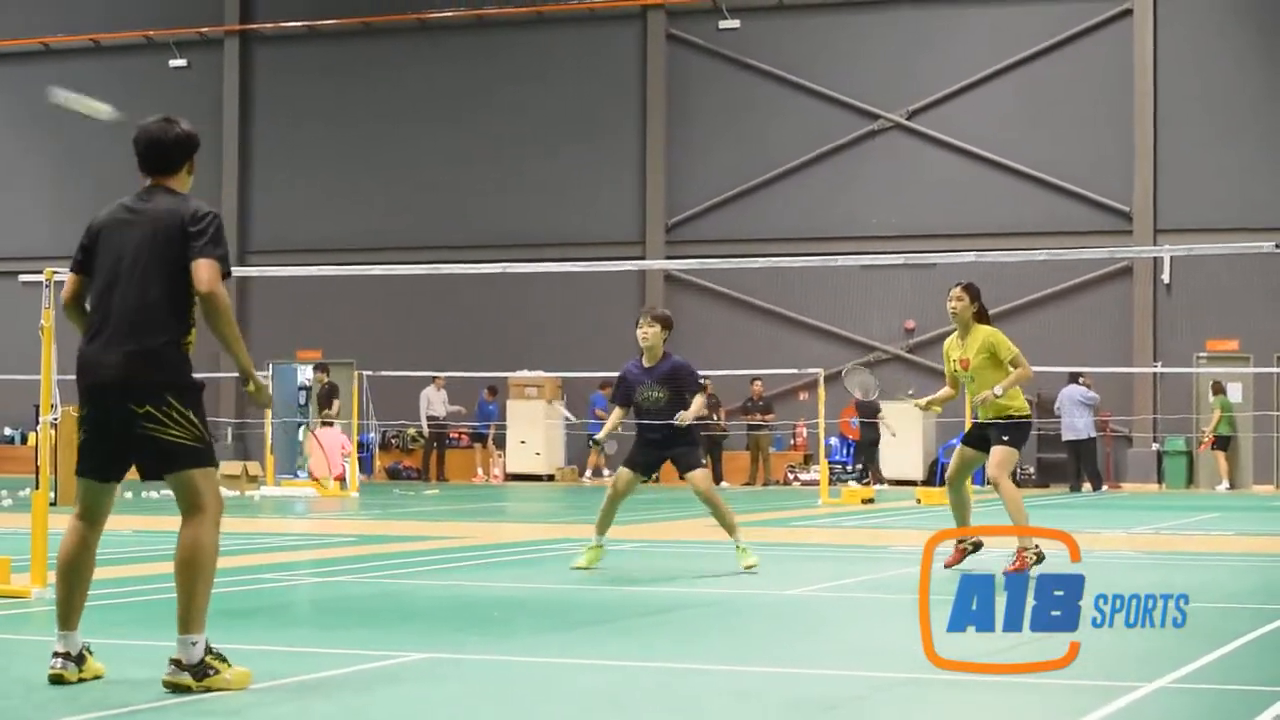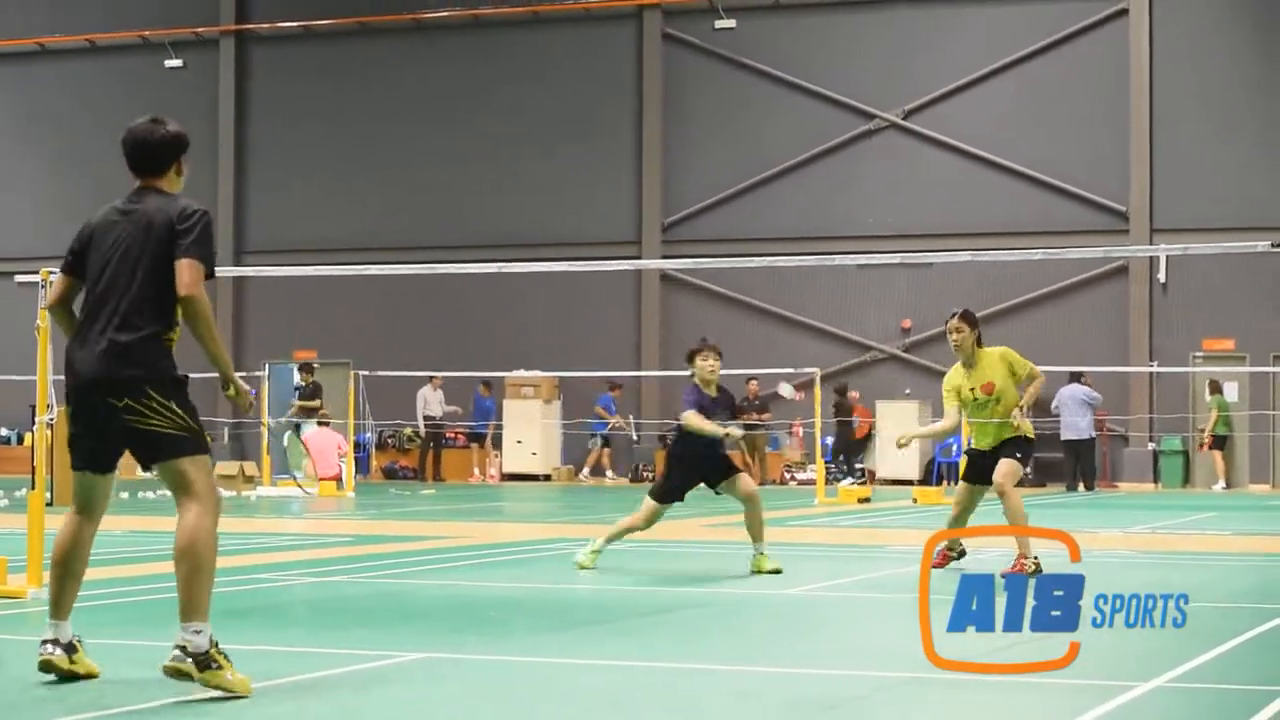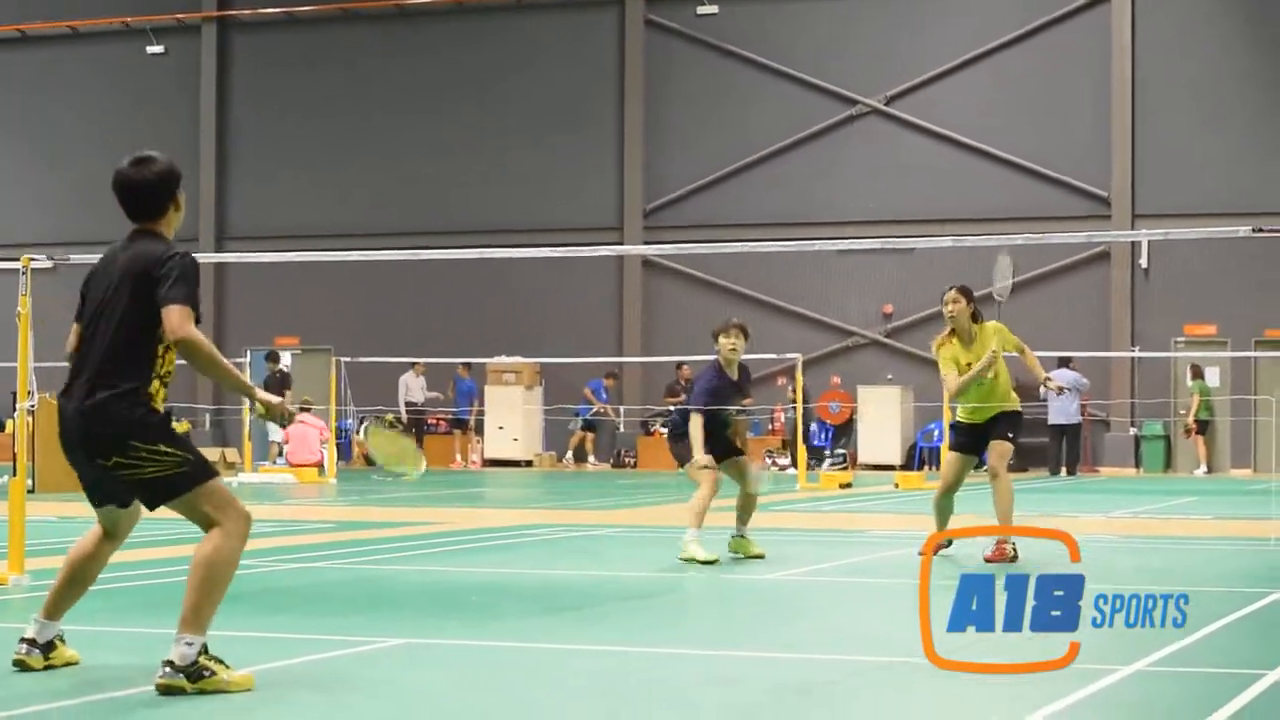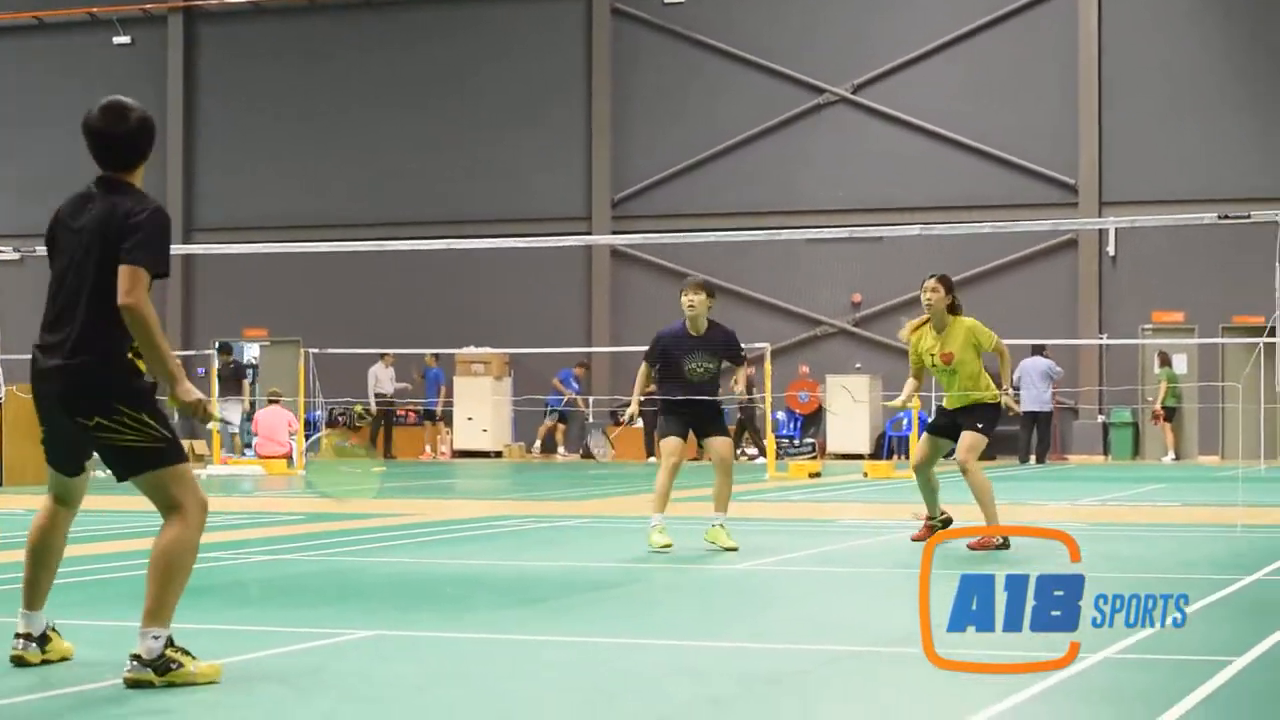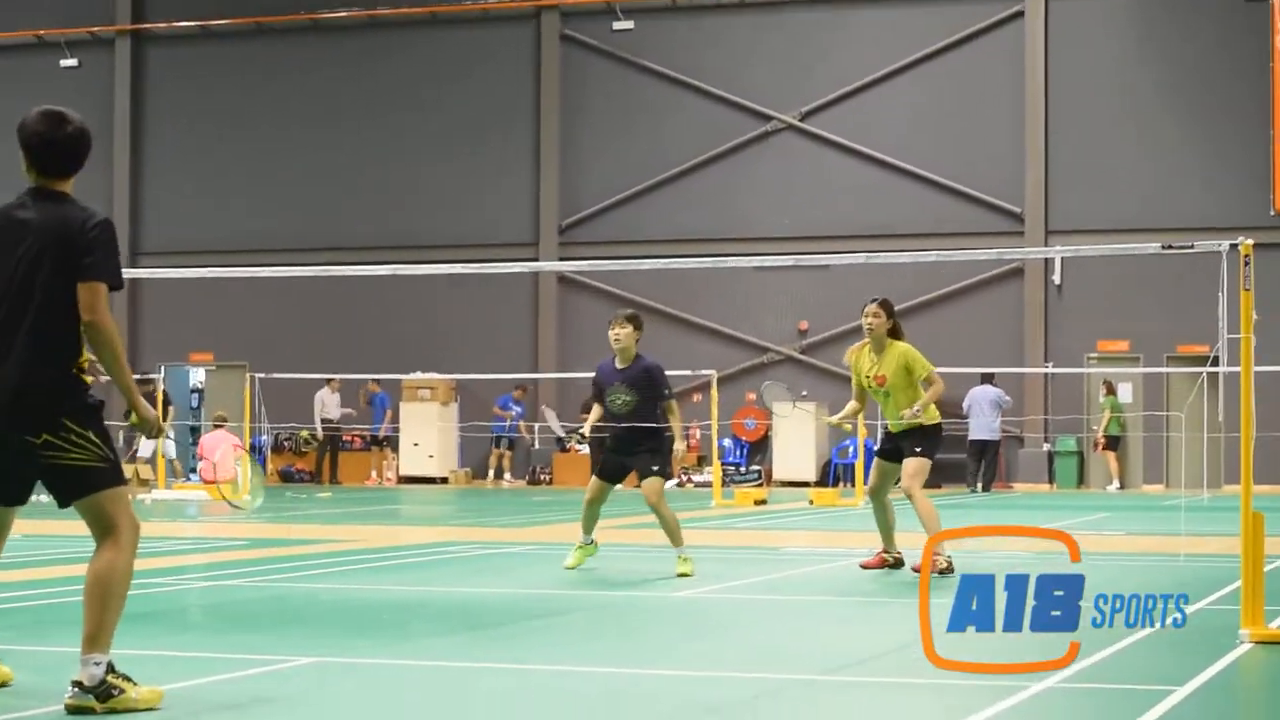
dt=0.3s
person 1, frame 1
left shoulder: (106, 219)
right shoulder: (197, 216)
left elbow: (70, 300)
right elbow: (208, 290)
right wrist: (247, 369)
left hip: (97, 377)
right hip: (158, 377)
left knee: (88, 513)
right knee: (203, 507)
left ankle: (67, 651)
right ankle: (191, 656)
person 1, frame 2
left shoulder: (99, 221)
right shoulder: (187, 215)
left elbow: (57, 301)
right elbow: (189, 292)
right wrist: (228, 373)
left hip: (85, 375)
right hip: (141, 373)
left knee: (85, 507)
right knee: (200, 497)
left ankle: (58, 640)
right ankle: (195, 644)
person 1, frame 3
left shoulder: (105, 263)
right shoulder: (172, 261)
left elbow: (75, 347)
right elbow: (181, 335)
right wrist: (252, 391)
left hip: (77, 422)
right hip: (125, 423)
left knee: (114, 527)
right knee: (229, 520)
left ankle: (38, 638)
right ankle: (185, 658)
person 1, frame 4
left shoulder: (68, 210)
right shoulder: (144, 214)
right elbow: (130, 301)
left wrist: (145, 349)
right wrist: (177, 381)
left hip: (52, 377)
right hip: (106, 383)
left knee: (62, 498)
right knee: (186, 505)
left ankle: (31, 632)
right ankle: (151, 650)
person 1, frame 5
right shoulder: (89, 227)
right elbow: (93, 317)
right wrist: (135, 398)
right hip: (54, 400)
right knee: (118, 529)
right ankle: (93, 678)
person 2, frame 1
left shoulder: (989, 336)
right shoulder: (949, 345)
left elbow: (1025, 369)
right elbow: (952, 388)
left wrist: (997, 390)
right wrist: (930, 400)
left hip: (1011, 416)
right hip: (984, 420)
left knee: (997, 475)
right knee: (953, 477)
left ankle: (1028, 550)
right ankle: (966, 540)
person 2, frame 2
left shoulder: (1001, 355)
right shoulder: (952, 378)
left elbow: (1038, 378)
right elbow: (950, 422)
left wrist: (1022, 407)
right wrist: (915, 434)
left hip: (1017, 437)
right hip: (982, 446)
left knee: (1002, 484)
right knee: (959, 513)
left ankle: (1027, 558)
right ankle: (952, 548)
person 2, frame 3
left shoulder: (994, 330)
right shoulder: (946, 350)
left elbow: (1023, 350)
right elbow: (953, 392)
left wrist: (1044, 378)
right wrist: (980, 368)
left hip: (1005, 412)
right hip: (968, 421)
left knee: (996, 468)
right knee: (946, 486)
left ankle: (1005, 544)
right ankle: (940, 535)
person 2, frame 4
left shoulder: (969, 327)
right shoulder: (917, 336)
left elbow: (1002, 350)
right elbow: (915, 377)
left wrist: (1005, 391)
right wrist: (903, 398)
left hip: (983, 403)
right hip: (950, 407)
left knee: (965, 460)
right knee: (919, 464)
left ankle: (996, 533)
right ankle: (936, 516)
person 2, frame 5
left shoulder: (904, 352)
right shoulder: (859, 357)
left elbow: (937, 384)
right elbow: (858, 401)
left wrist: (916, 409)
right wrist: (840, 417)
left hip: (923, 427)
right hip: (895, 430)
left knee: (910, 485)
right knee: (875, 491)
left ankle: (940, 557)
right ankle: (890, 552)
person 3, frame 1
left shoulder: (677, 366)
right shoulder: (629, 372)
left elbow: (700, 396)
right elbow: (621, 407)
left wrist: (692, 411)
right wrist: (604, 432)
left hip: (679, 440)
right hip: (647, 443)
left knee: (706, 490)
right knee: (615, 492)
left ankle: (741, 546)
right ankle: (596, 546)
person 3, frame 2
left shoulder: (726, 396)
right shoulder: (691, 396)
right elbow: (688, 420)
right wrist: (723, 431)
left hip: (714, 461)
right hip: (681, 465)
left knee: (751, 493)
right knee: (644, 519)
left ankle: (760, 555)
right ankle: (597, 546)
person 3, frame 3
left shoulder: (743, 372)
right shoulder: (709, 379)
right elbow: (696, 417)
left wrist: (736, 435)
right wrist: (698, 453)
left hip: (717, 436)
right hip: (687, 438)
left knee: (751, 481)
right knee: (710, 482)
left ankle: (739, 538)
right ankle: (690, 544)
person 3, frame 4
left shoulder: (723, 335)
right shoulder: (668, 336)
left elbow: (741, 363)
right elbow: (647, 367)
left wrist: (740, 384)
right wrist: (635, 401)
left hip: (708, 409)
right hip: (673, 410)
left knee: (724, 459)
right knee: (671, 462)
left ankle: (717, 527)
right ankle: (656, 527)
person 3, frame 5
left shoulder: (649, 369)
right shoulder: (603, 371)
left elbow: (669, 405)
left wrist: (678, 437)
right wrist: (588, 424)
left hip: (648, 445)
right hip: (615, 446)
left knee: (655, 500)
right knee: (592, 499)
left ankle: (683, 556)
right ankle: (586, 544)
